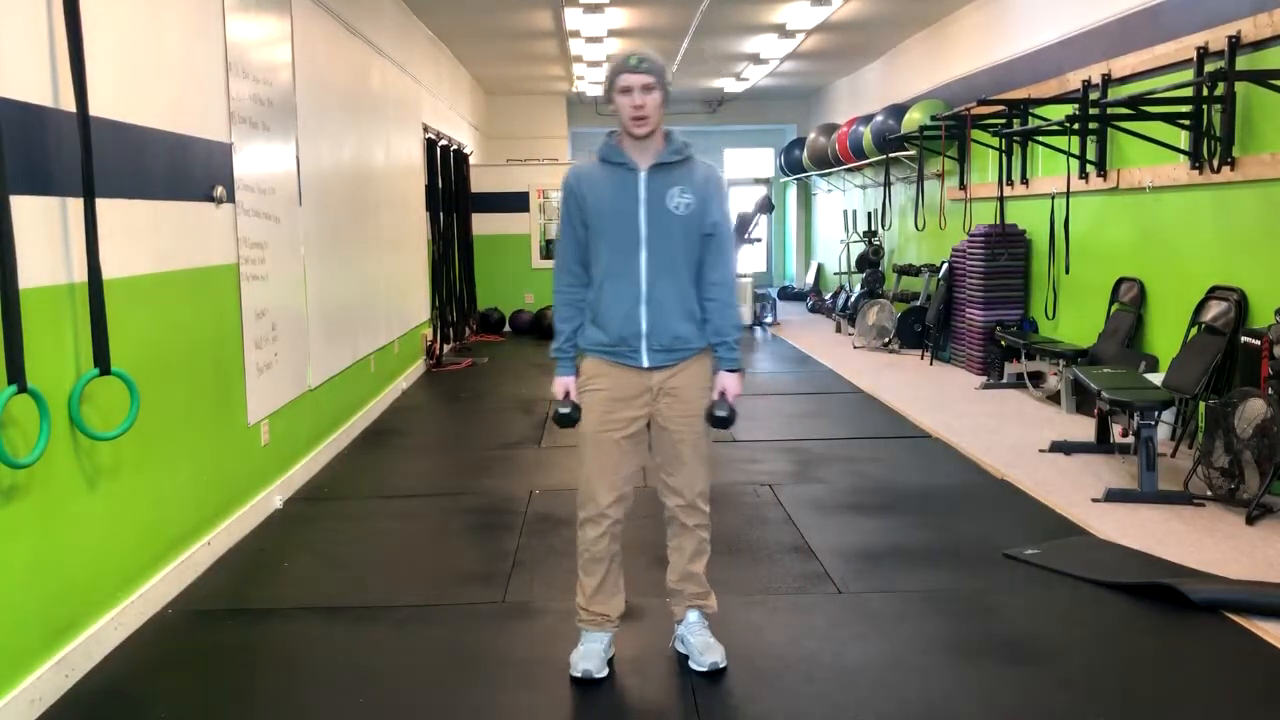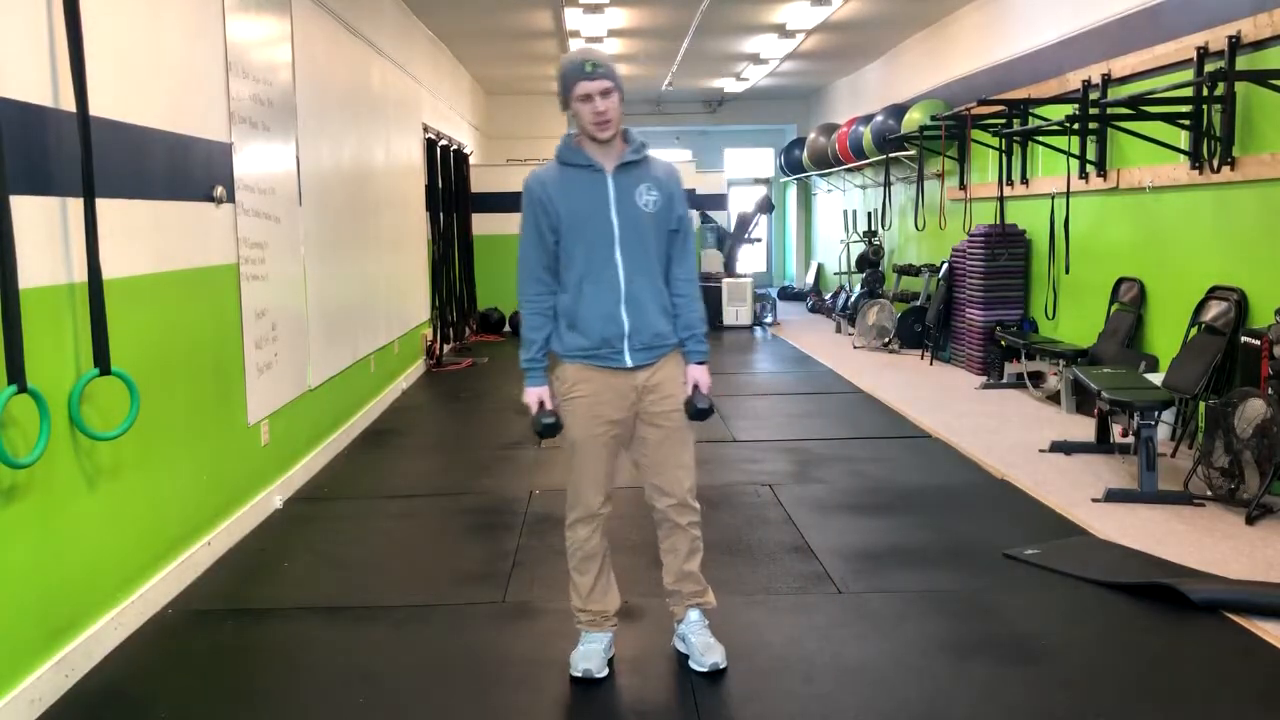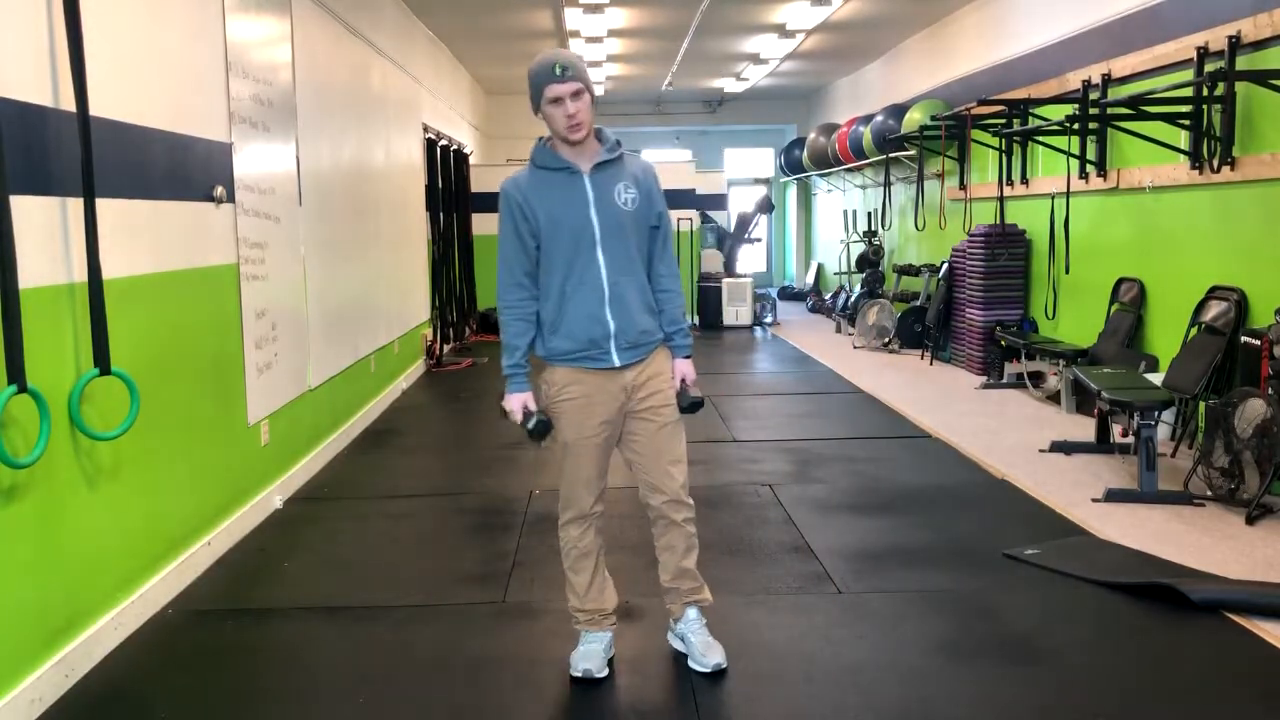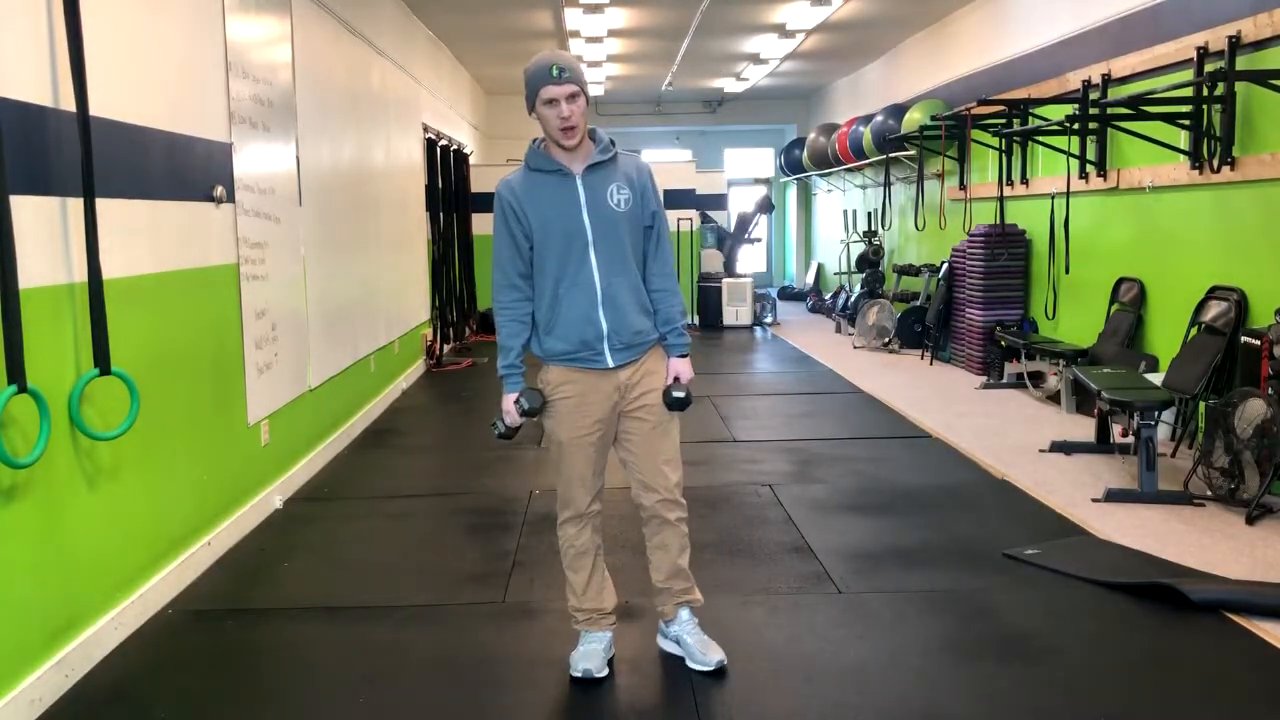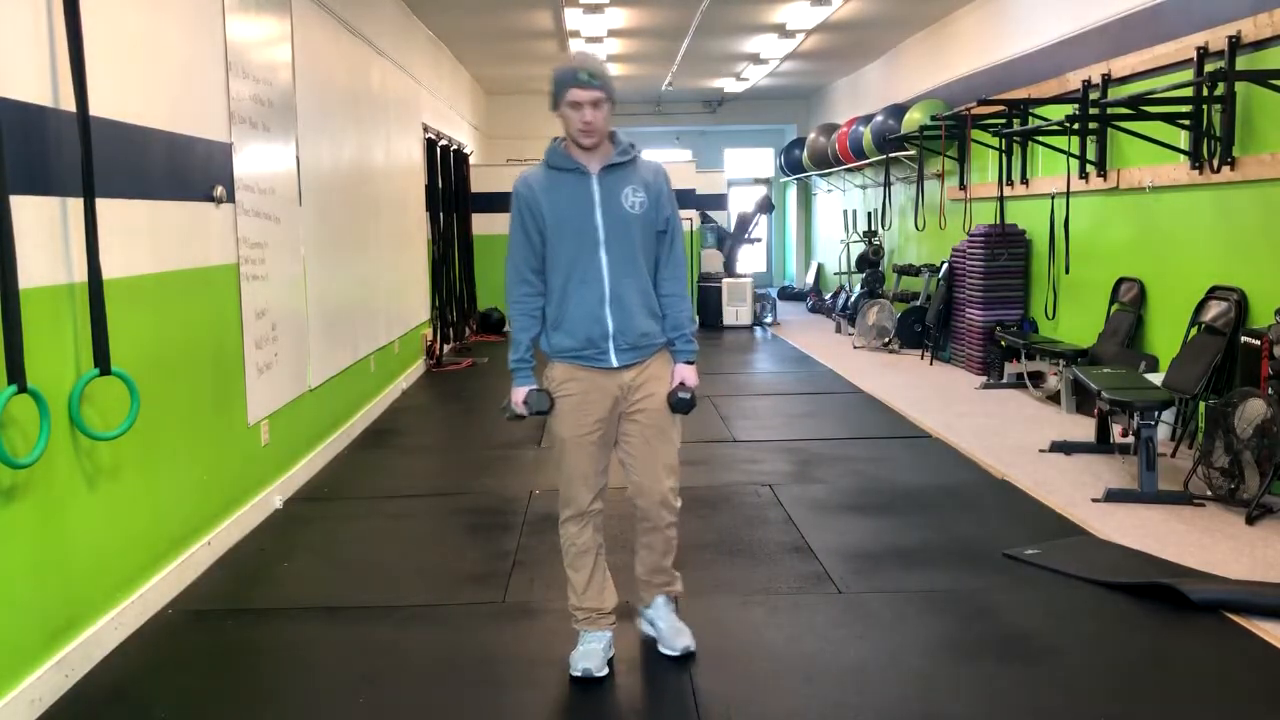
dt=0.4s
person 1, frame 1
left shoulder: (702, 180)
right shoulder: (583, 182)
left elbow: (719, 278)
right elbow: (571, 279)
left wrist: (728, 360)
right wrist: (564, 362)
left hip: (686, 367)
right hip: (607, 368)
left knee: (688, 502)
right knee: (601, 507)
left ankle: (691, 618)
right ankle: (596, 626)
person 1, frame 2
left shoulder: (662, 178)
right shoulder: (546, 186)
left elbow: (683, 274)
right elbow: (536, 286)
left wrist: (696, 354)
right wrist: (534, 372)
left hip: (662, 367)
right hip: (585, 373)
left knee: (677, 500)
right knee: (587, 509)
left ankle: (690, 618)
right ankle: (595, 628)
person 1, frame 3
left shoulder: (638, 175)
right shoulder: (522, 190)
left elbow: (663, 270)
right elbow: (516, 291)
left wrist: (681, 348)
right wrist: (516, 378)
left hip: (649, 365)
right hip: (573, 375)
left knee: (671, 497)
right knee: (579, 510)
left ankle: (687, 617)
right ankle: (594, 628)
person 1, frame 4
left shoulder: (634, 175)
right shoulder: (516, 192)
left elbow: (660, 269)
right elbow: (512, 292)
left wrist: (678, 346)
right wrist: (512, 379)
left hip: (644, 364)
right hip: (569, 375)
left knee: (664, 497)
right knee: (578, 509)
left ankle: (679, 618)
right ankle: (594, 628)
person 1, frame 5
left shoulder: (651, 179)
right shoulder: (534, 188)
left elbow: (672, 274)
right elbow: (525, 287)
left wrist: (685, 352)
right wrist: (521, 371)
left hip: (650, 365)
right hip: (574, 372)
left knee: (658, 498)
right knee: (580, 507)
left ankle: (658, 602)
right ankle: (594, 627)
